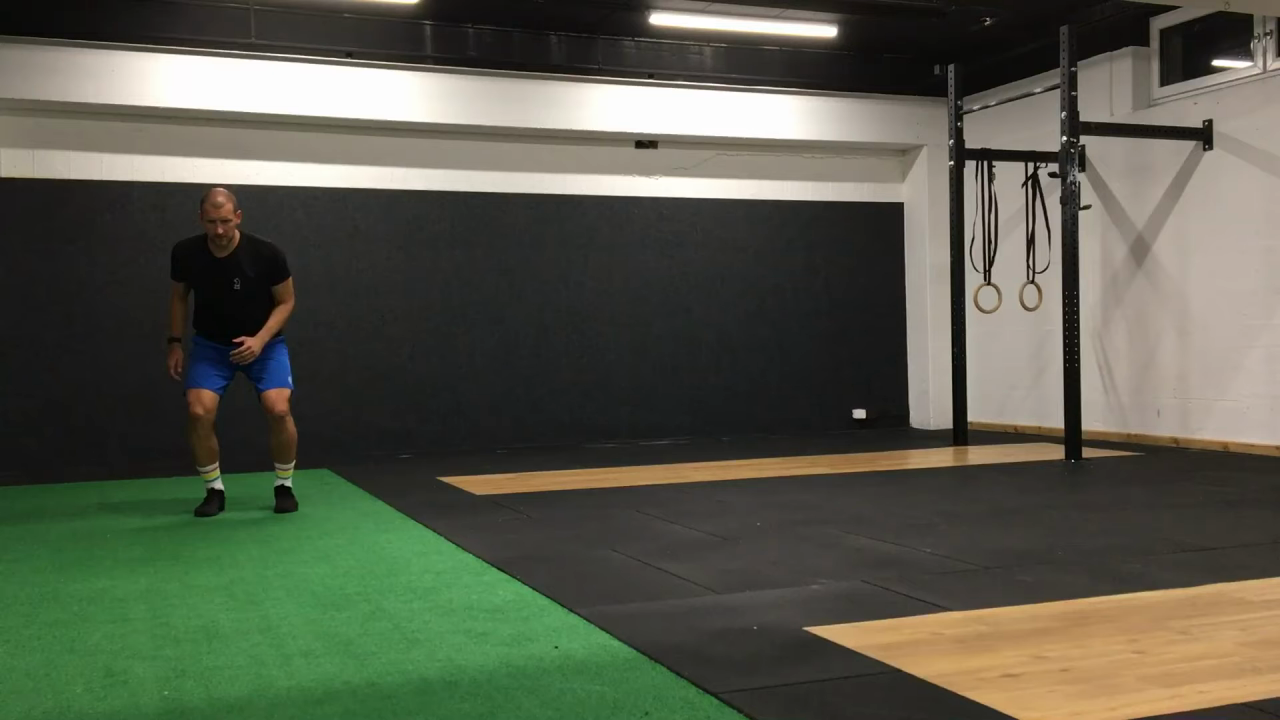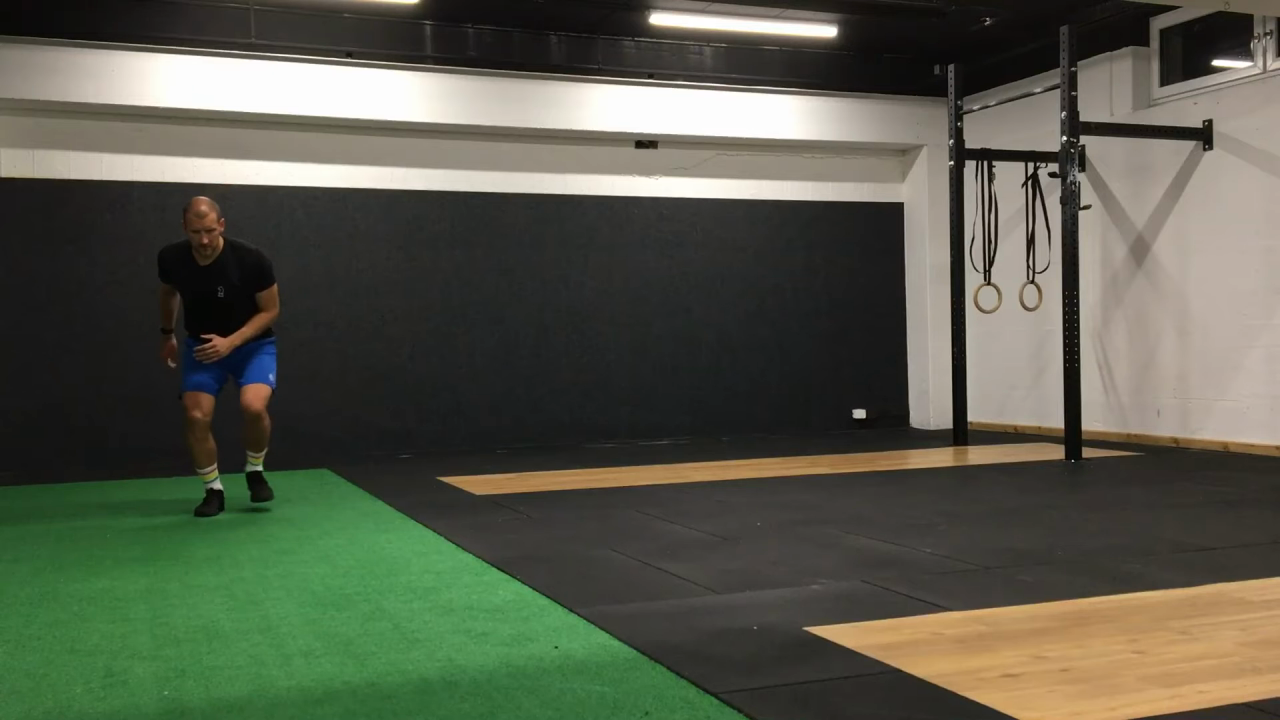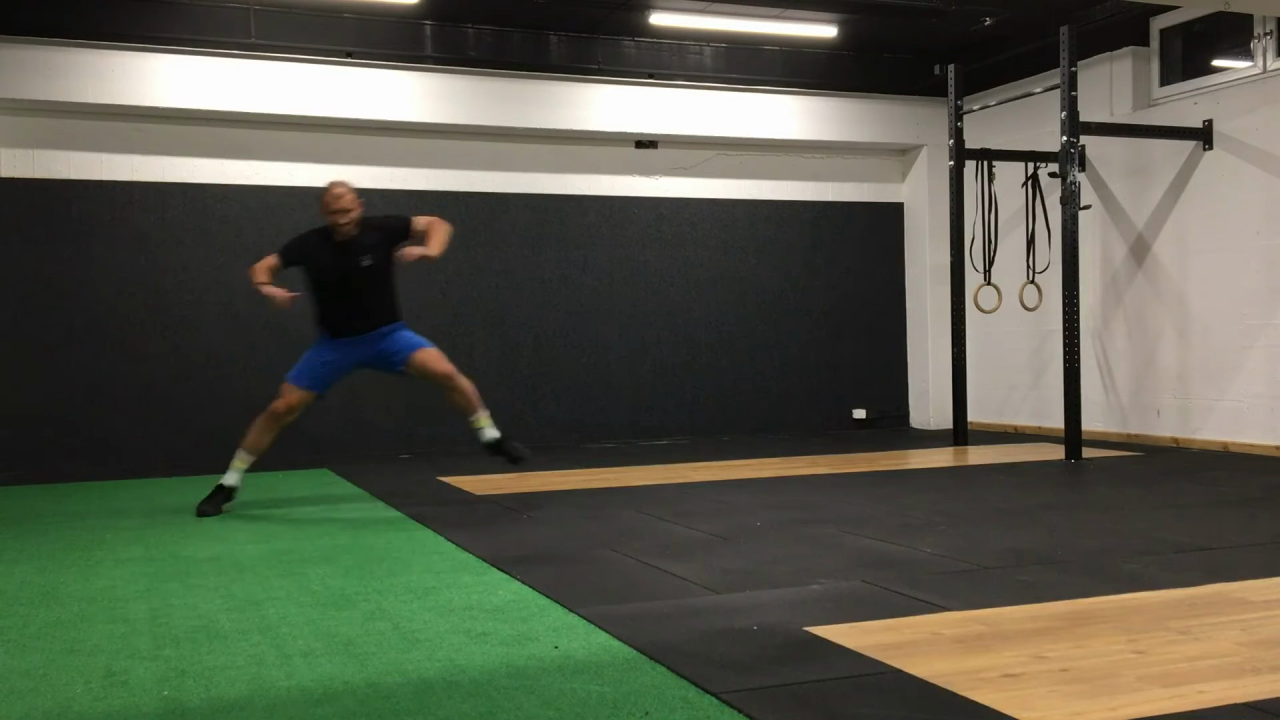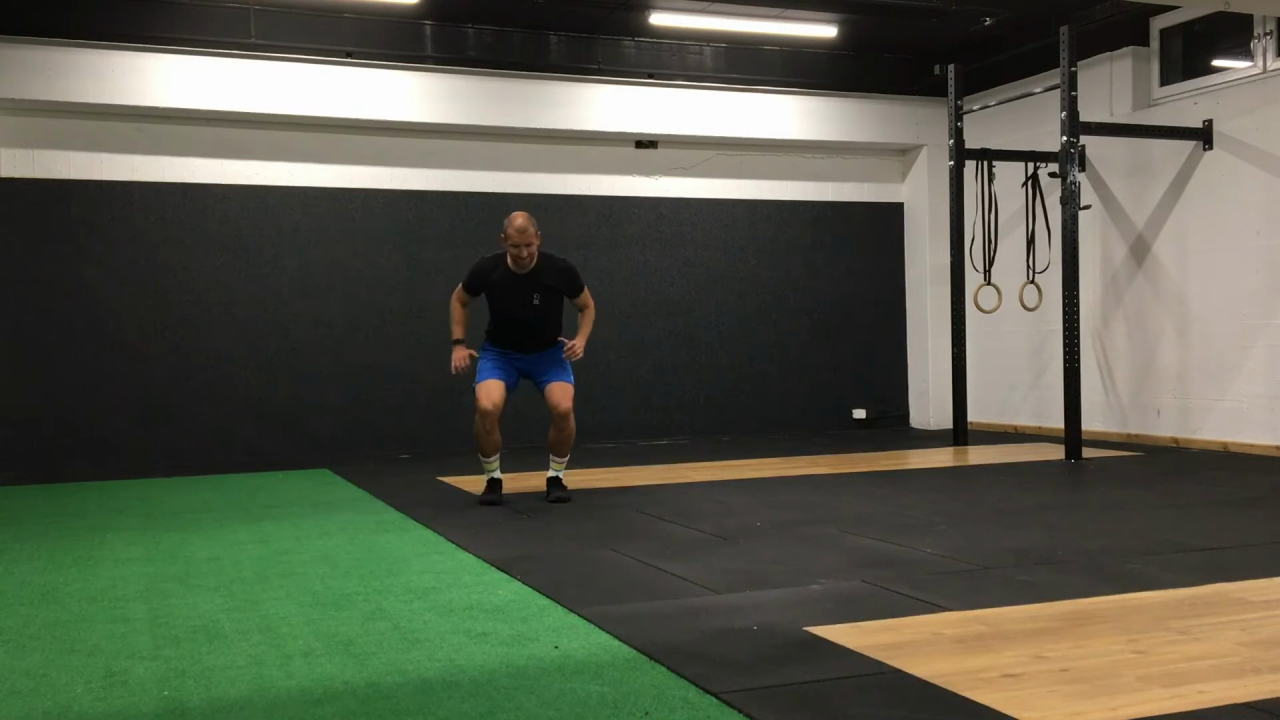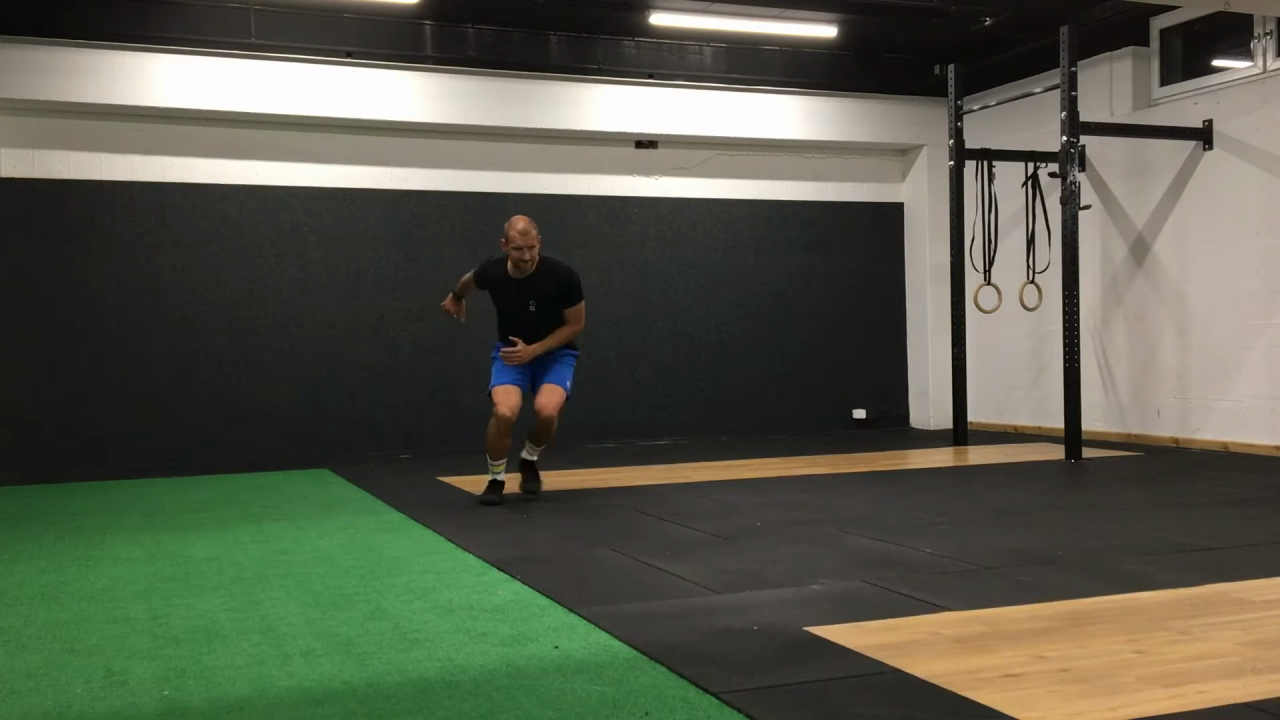
dt=0.7s
person 1, frame 1
left shoulder: (266, 254)
right shoulder: (185, 253)
left elbow: (286, 301)
right elbow: (179, 297)
left wrist: (260, 340)
right wrist: (175, 343)
left hip: (262, 344)
right hip: (210, 345)
left knee: (279, 409)
right knee: (199, 412)
left ankle: (284, 486)
right ankle: (214, 490)
person 1, frame 2
left shoulder: (251, 260)
right shoulder: (171, 258)
left elbow: (270, 309)
right elbow: (168, 292)
left wrist: (230, 342)
right wrist: (167, 334)
left hip: (252, 343)
right hip: (201, 344)
left knee: (254, 407)
right knee: (196, 416)
left ankle: (255, 472)
right ankle: (214, 490)
person 1, frame 3
left shoulder: (381, 230)
right shoulder: (309, 244)
left elbow: (439, 225)
right elbow: (260, 269)
left wrist: (430, 251)
right wrist: (266, 287)
left hip: (386, 333)
right hip: (333, 342)
left knee: (443, 372)
right knee: (282, 409)
left ankle: (490, 437)
right ankle: (230, 483)
person 1, frame 4
left shoulder: (561, 270)
right shoulder: (487, 270)
left elbow: (586, 306)
right elbow: (458, 301)
left wrist: (581, 339)
right wrist: (459, 344)
left hip: (547, 352)
right hip: (499, 352)
left knee: (563, 408)
right knee: (486, 408)
left ankle: (555, 477)
right ankle: (493, 479)
person 1, frame 5
left shoulder: (562, 276)
right shoulder: (492, 270)
left elbow: (576, 324)
right elbow: (471, 280)
left wrist: (534, 351)
right wrist: (454, 297)
left hip: (554, 354)
right hip: (510, 351)
left knee: (546, 411)
right knee: (505, 413)
left ankle: (529, 459)
right ankle: (496, 480)
